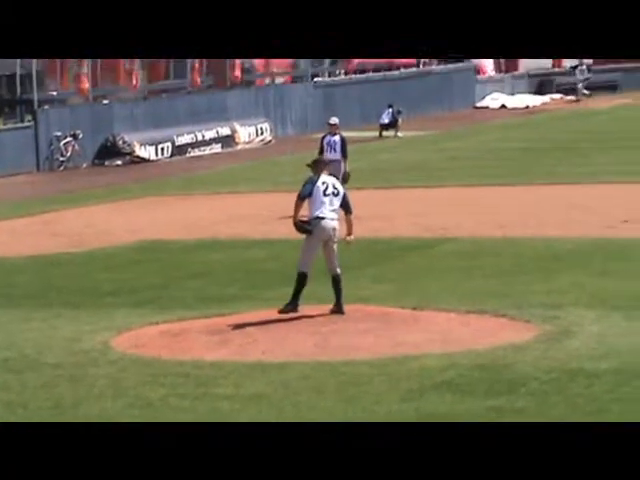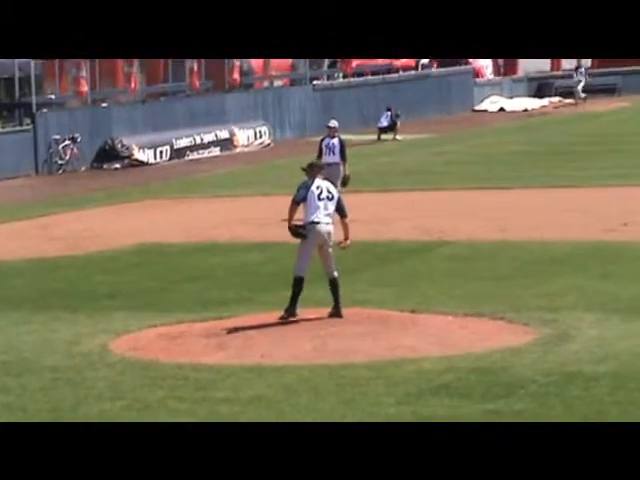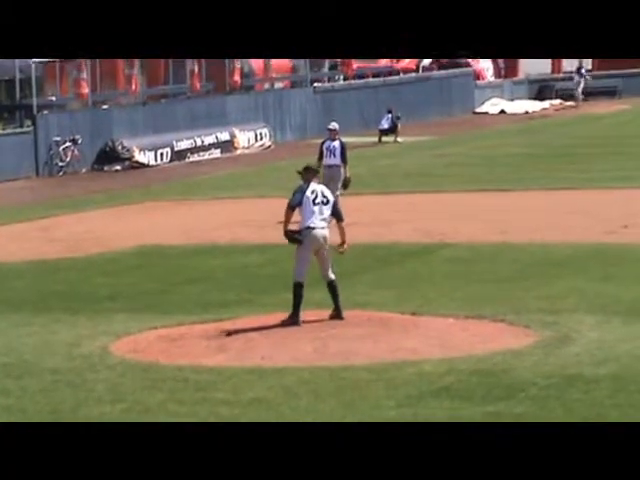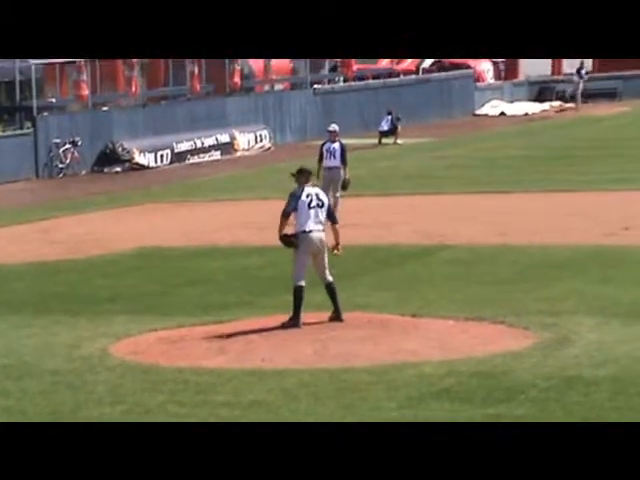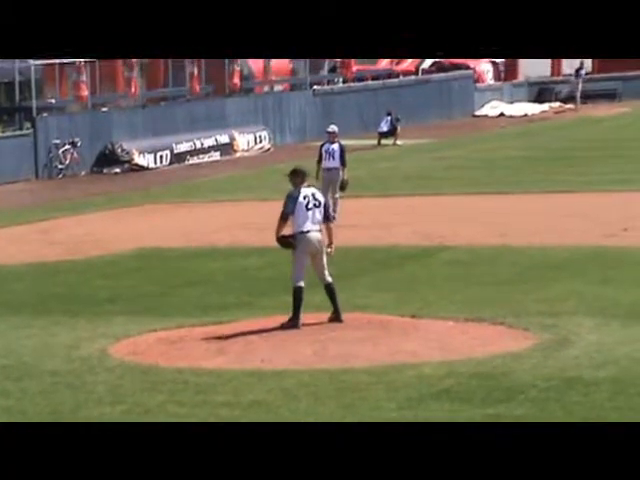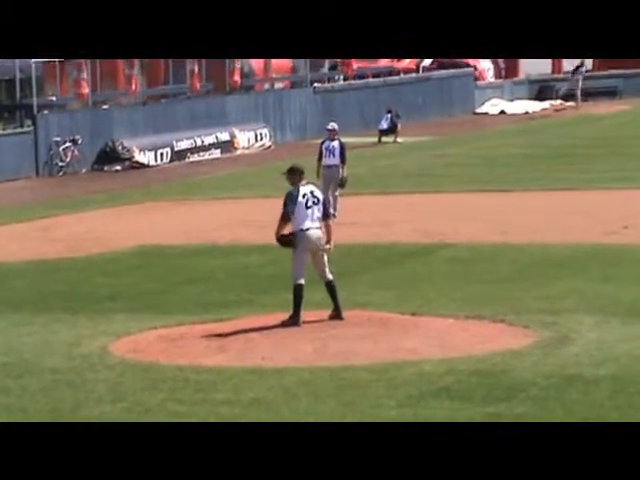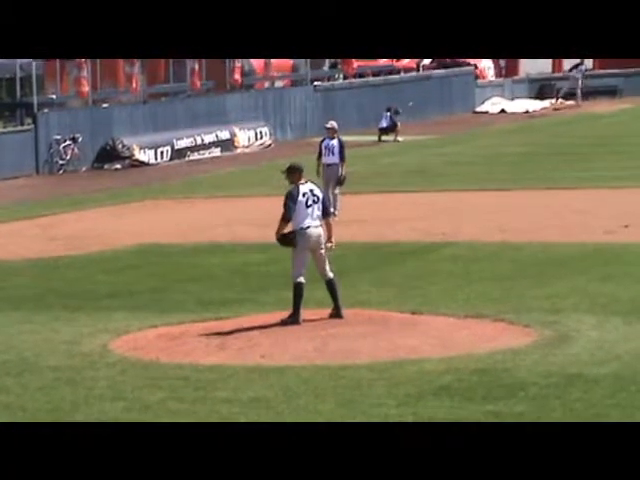
dt=0.1s
person 1, frame 1
left shoulder: (314, 180)
right shoulder: (338, 184)
left elbow: (301, 197)
right elbow: (348, 211)
left wrist: (295, 218)
right wrist: (350, 232)
left hip: (318, 224)
right hip: (334, 225)
left knee: (304, 265)
right knee: (334, 267)
left ankle: (294, 302)
right ankle: (339, 304)
person 1, frame 2
left shoulder: (308, 184)
right shoulder: (333, 188)
left elbow: (295, 202)
right elbow: (343, 215)
left wrist: (290, 222)
right wrist: (346, 236)
left hip: (313, 229)
right hip: (328, 229)
left knee: (300, 270)
right knee: (331, 271)
left ankle: (292, 309)
right ankle: (337, 308)
person 1, frame 3
left shoulder: (304, 188)
right shoulder: (328, 192)
left elbow: (291, 207)
right elbow: (339, 219)
left wrist: (285, 227)
right wrist: (343, 240)
left hip: (309, 234)
right hip: (324, 233)
left knee: (299, 275)
right knee: (328, 273)
left ankle: (295, 315)
right ankle: (338, 310)
person 1, frame 4
left shoulder: (298, 193)
right shoulder: (322, 194)
left elbow: (286, 213)
right elbow: (334, 221)
left wrist: (280, 232)
right wrist: (337, 243)
left hip: (305, 237)
right hip: (320, 236)
left knee: (299, 278)
right knee: (325, 275)
left ankle: (296, 317)
right ankle: (337, 312)
person 1, frame 5
left shoulder: (294, 194)
right shoulder: (318, 194)
left elbow: (284, 216)
right elbow: (328, 220)
left wrist: (278, 234)
right wrist: (331, 241)
left hip: (303, 238)
right hip: (318, 237)
left knee: (298, 279)
right knee: (325, 276)
left ankle: (295, 319)
right ankle: (337, 312)
person 1, frame 6
left shoulder: (293, 193)
right shoulder: (317, 190)
left elbow: (286, 217)
right elbow: (327, 217)
left wrist: (278, 233)
right wrist: (329, 238)
left hip: (303, 236)
right hip: (318, 234)
left knee: (298, 277)
right knee: (325, 274)
left ankle: (296, 316)
right ankle: (337, 310)
person 1, frame 7
left shoulder: (293, 192)
right shoulder: (316, 189)
left elbow: (287, 217)
right elbow: (327, 215)
left wrist: (278, 232)
right wrist: (330, 236)
left hip: (303, 234)
right hip: (318, 232)
left knee: (298, 275)
right knee: (326, 272)
left ankle: (296, 315)
right ankle: (337, 308)
